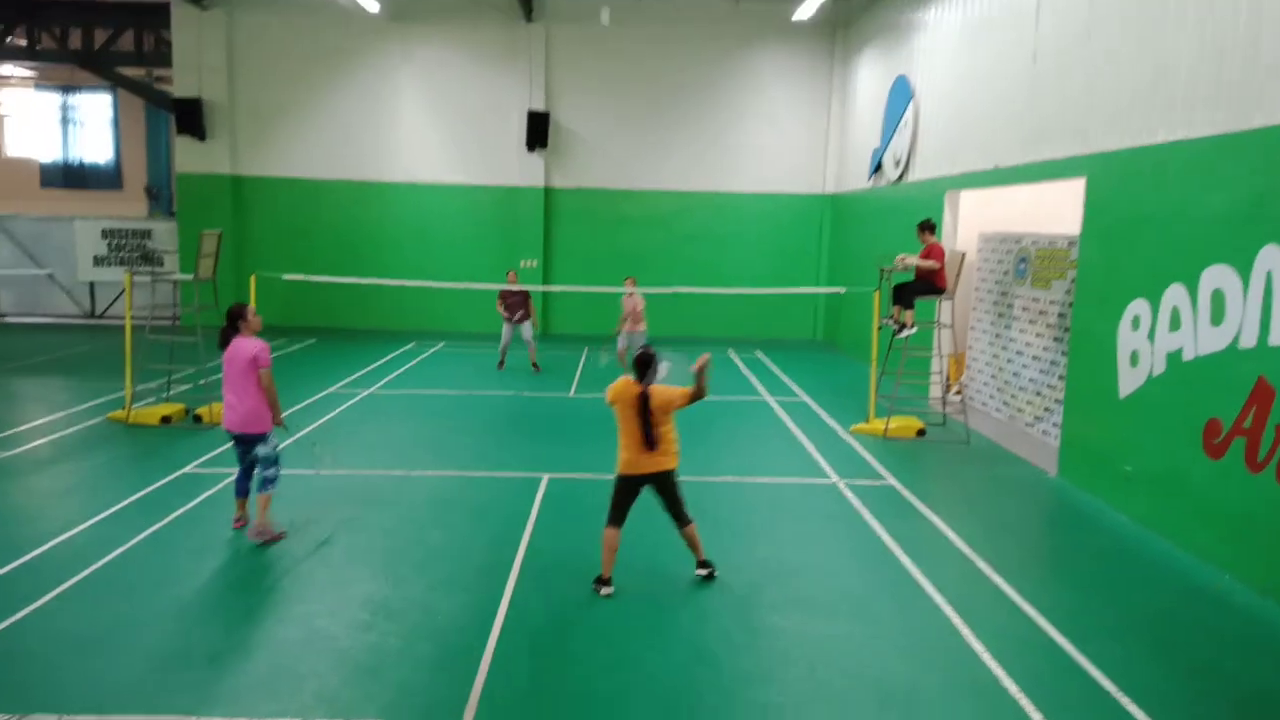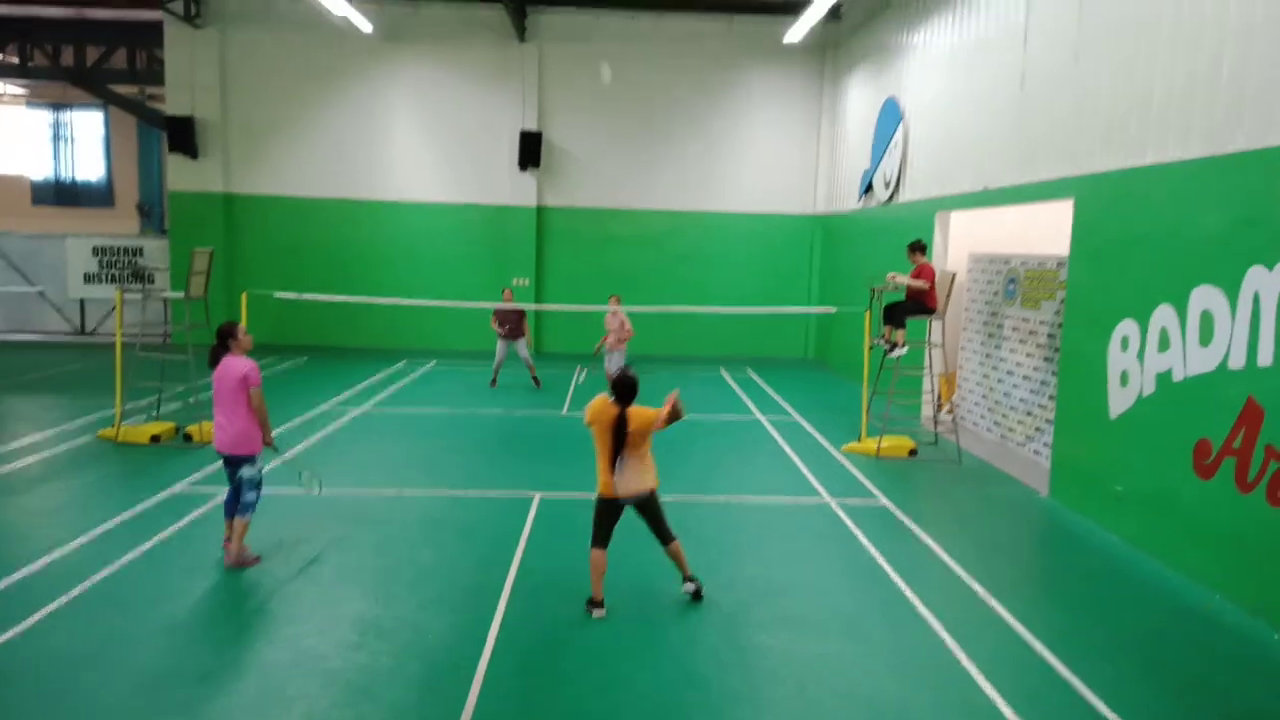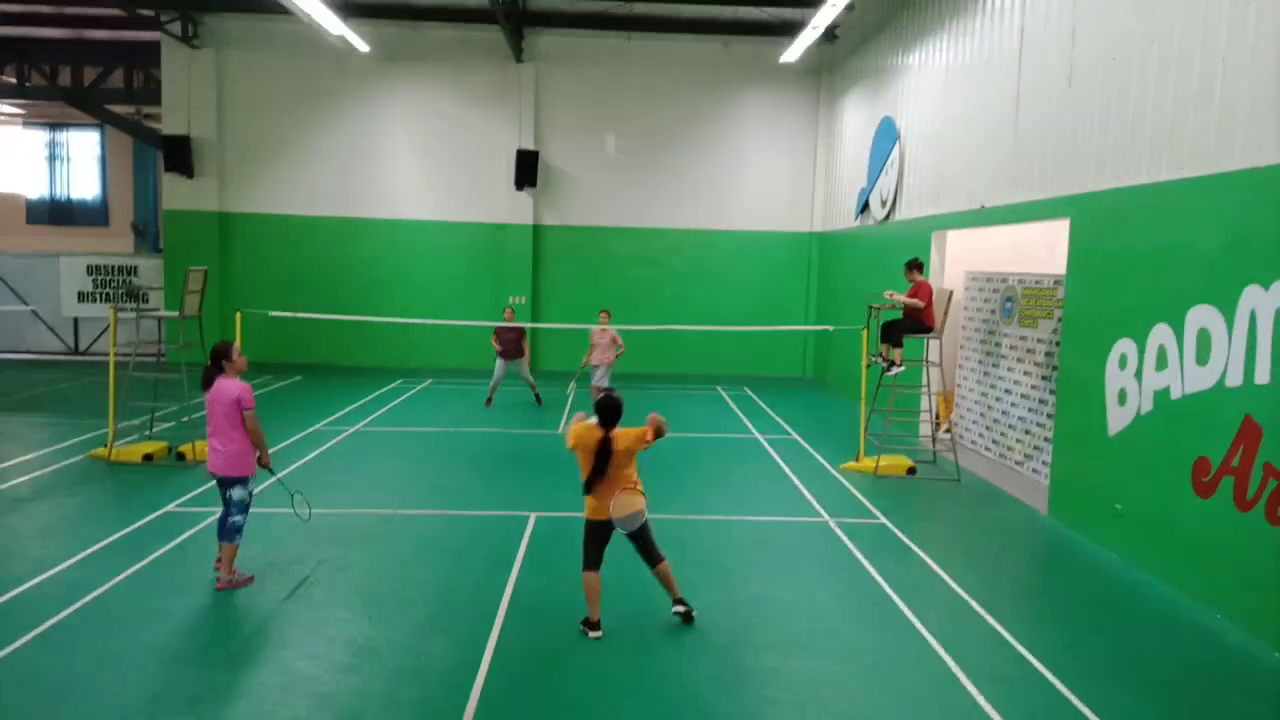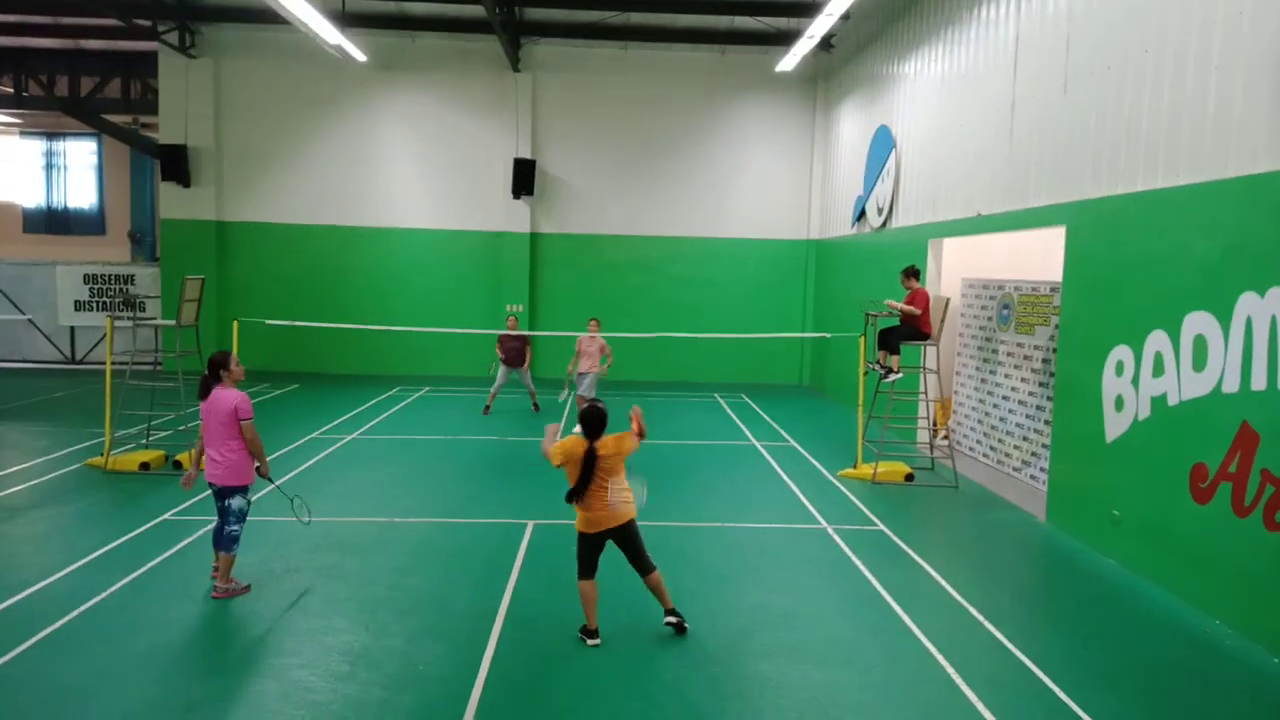
dt=0.1s
person 1, frame 1
left shoulder: (621, 388)
right shoulder: (666, 394)
left elbow: (610, 394)
right elbow: (699, 394)
right wrist: (700, 373)
left hip: (630, 468)
right hip: (662, 466)
left knee: (614, 521)
right knee: (680, 516)
left ankle: (605, 579)
right ankle: (703, 563)
person 1, frame 2
left shoulder: (598, 410)
right shoulder: (643, 417)
right elbow: (677, 415)
left wrist: (603, 397)
right wrist: (674, 404)
left hip: (610, 490)
right hip: (642, 488)
left knee: (599, 543)
right knee: (664, 534)
left ankle: (596, 601)
right ankle: (689, 580)
person 1, frame 3
left shoulder: (582, 434)
right shoulder: (628, 438)
left elbow: (570, 434)
right elbow: (659, 432)
left wrist: (577, 419)
right wrist: (657, 422)
left hip: (597, 513)
left knee: (591, 565)
right knee: (653, 555)
left ankle: (593, 622)
right ankle: (678, 602)
person 1, frame 4
left shoulder: (570, 445)
right shoulder: (615, 444)
left elbow: (549, 453)
right elbow: (640, 435)
left wrist: (551, 433)
right wrist: (638, 420)
left hip: (590, 524)
right hip: (622, 518)
left knee: (586, 574)
right knee: (644, 566)
left ankle: (591, 630)
right ankle: (670, 613)
person 2, frame 1
left shoulder: (230, 347)
right shoulder: (258, 346)
right elbow: (267, 385)
right wrist: (277, 412)
left hip: (233, 420)
right hip: (255, 422)
left knee: (246, 467)
right knee: (269, 469)
left ankle: (240, 515)
right ankle: (261, 525)
person 2, frame 2
left shoulder: (220, 367)
right shoulder: (248, 366)
right elbow: (257, 405)
right wrist: (267, 432)
left hip: (223, 440)
right hip: (245, 443)
left knee: (236, 489)
right knee: (250, 493)
left ankle: (230, 538)
right ankle: (235, 551)
person 2, frame 3
left shoulder: (212, 389)
right shoulder: (241, 388)
right elbow: (252, 428)
right wrist: (264, 453)
left hip: (218, 462)
right hip: (239, 464)
left knee: (228, 510)
right knee: (238, 516)
left ankle: (222, 558)
right ankle: (226, 575)
person 2, frame 4
left shoulder: (208, 399)
right shoulder: (240, 398)
left elbow: (202, 437)
right elbow: (250, 438)
left wrist: (195, 467)
right wrist: (263, 463)
left hip: (214, 474)
right hip: (237, 475)
left knee: (223, 521)
right knee: (234, 526)
left ankle: (218, 566)
right ankle: (223, 584)
